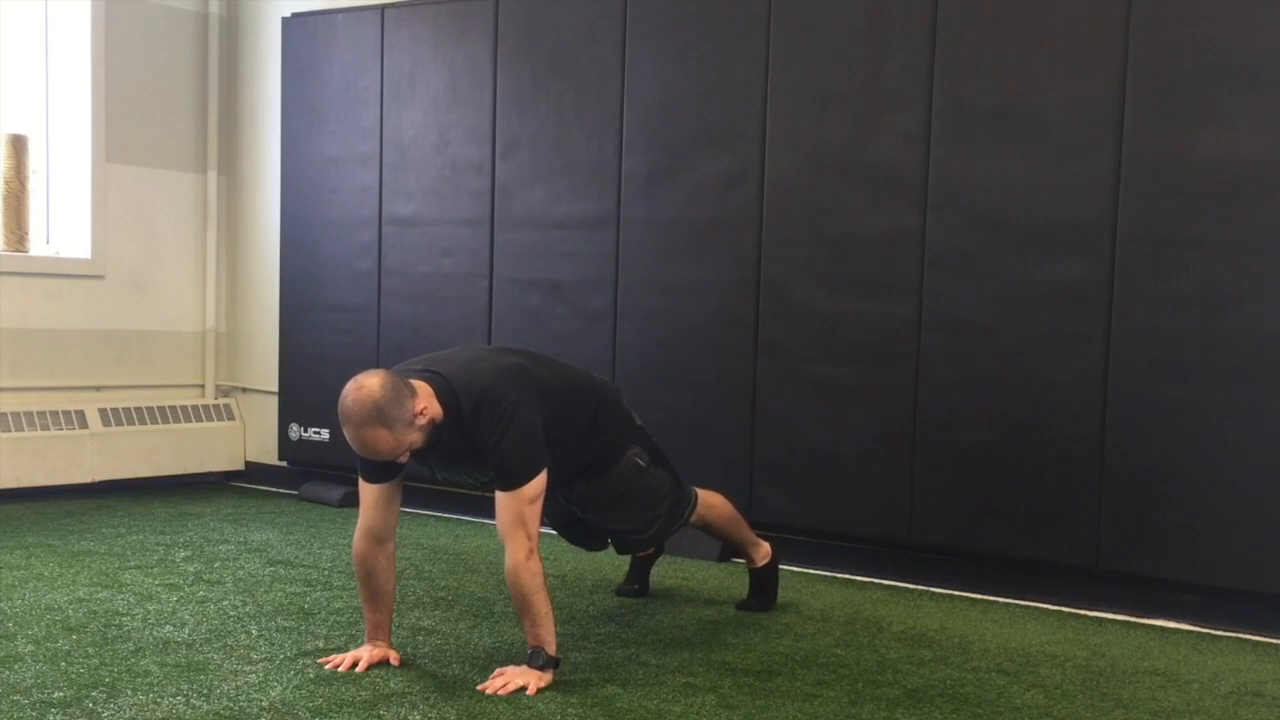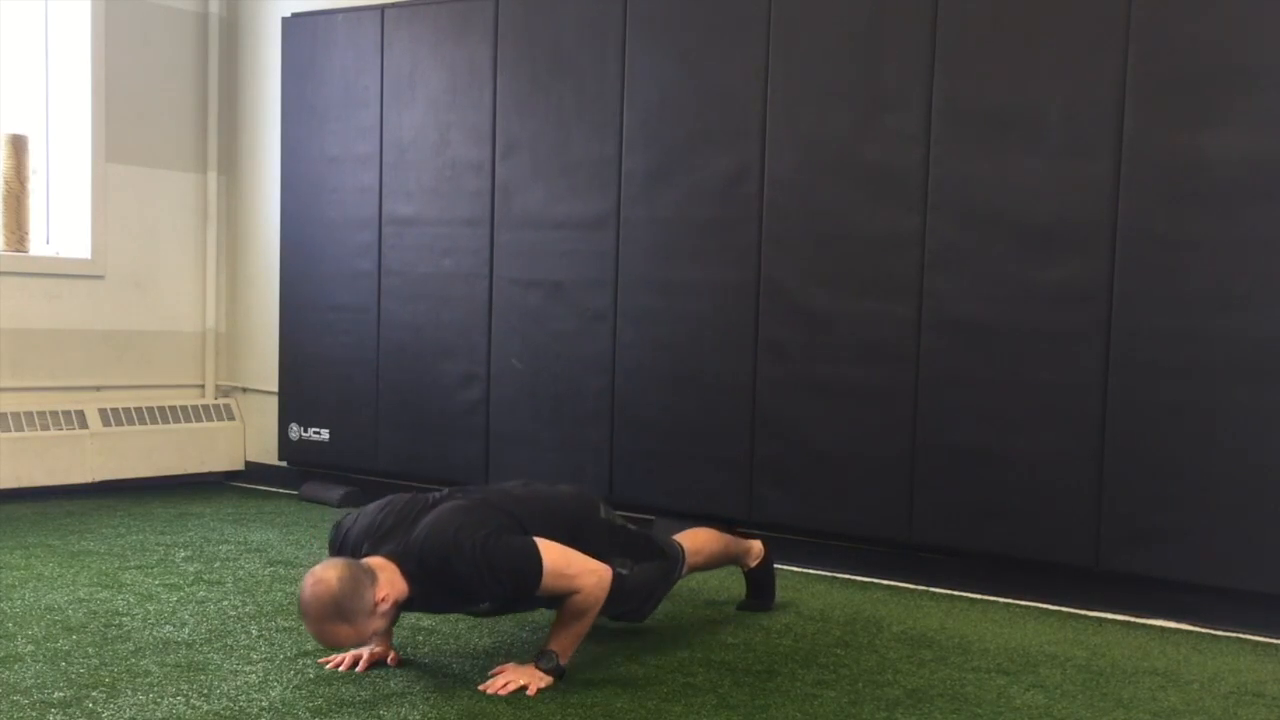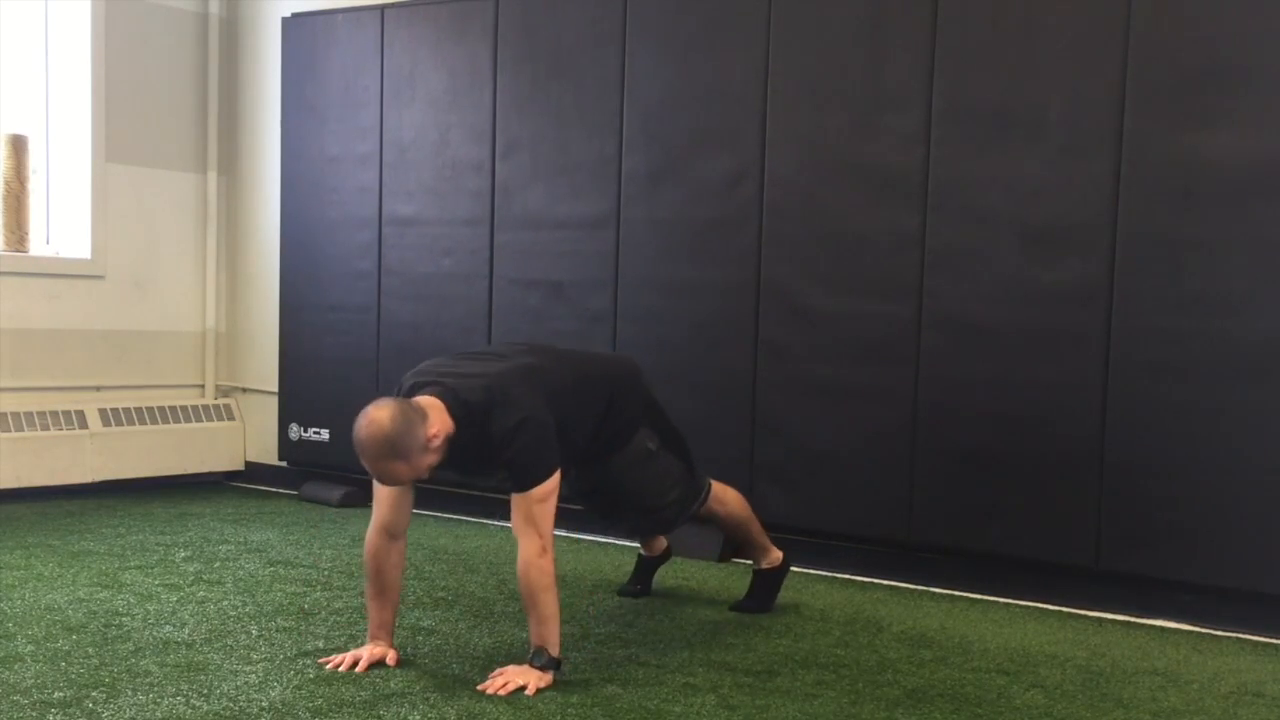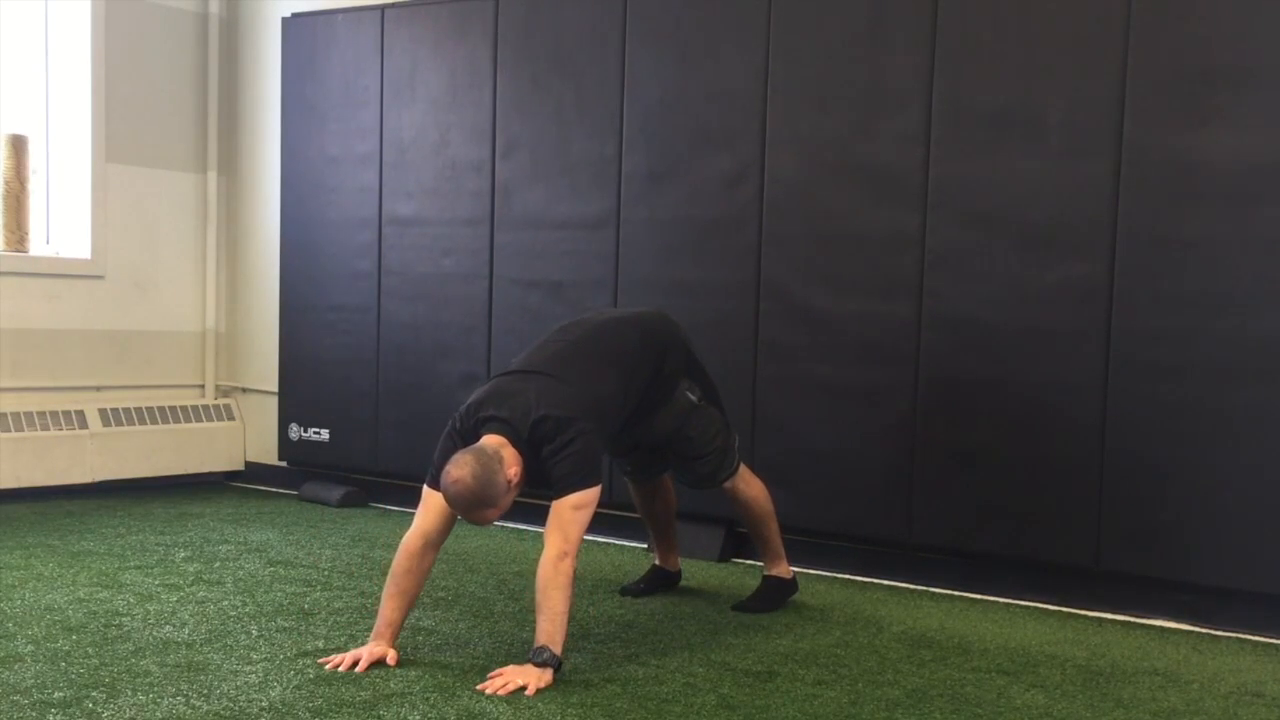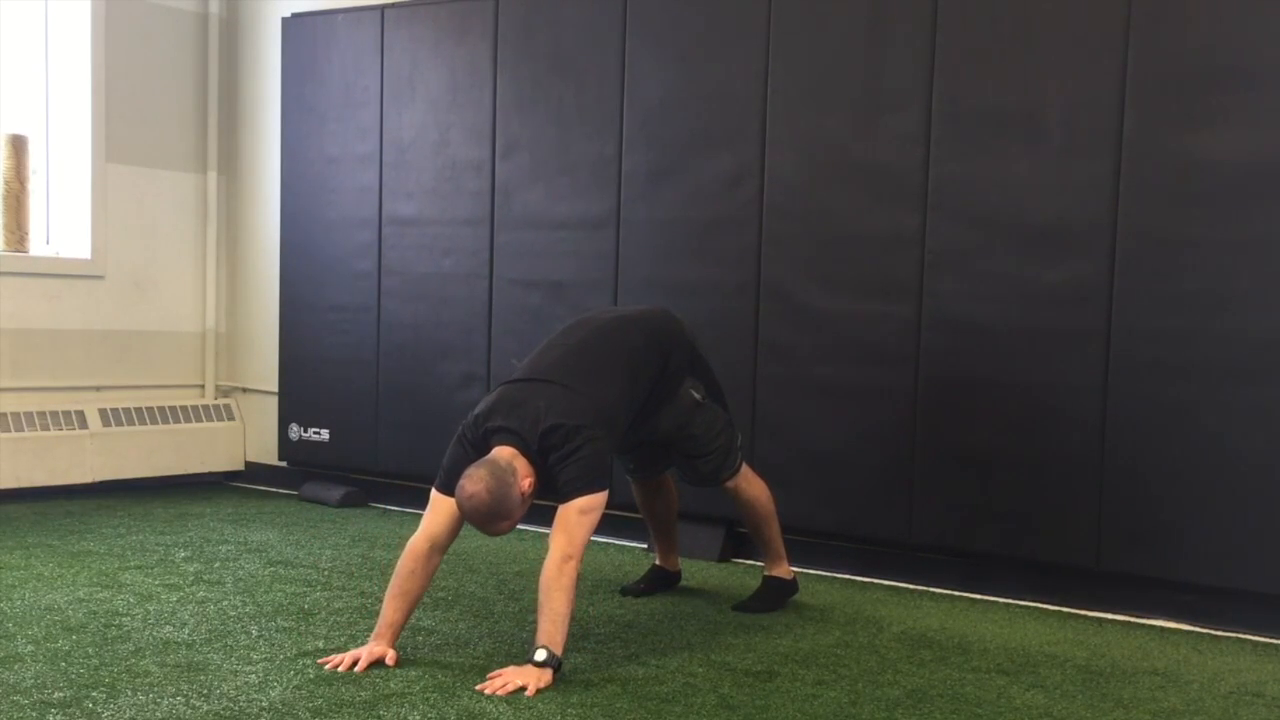
dt=1s
person 1, frame 1
left shoulder: (498, 410)
right shoulder: (381, 414)
left elbow: (520, 548)
right elbow: (374, 535)
left wrist: (541, 661)
right wrist: (377, 640)
left hip: (598, 436)
right hip: (546, 458)
left knee: (678, 508)
right knee: (597, 538)
left ankle: (758, 555)
right ankle: (645, 553)
person 1, frame 2
left shoulder: (462, 556)
right shoulder: (350, 542)
left elbow: (594, 578)
left wrist: (547, 665)
right wrist: (375, 641)
left hip: (576, 532)
right hip: (530, 521)
left knee: (673, 559)
left ankle: (750, 554)
right ankle: (639, 530)
person 1, frame 3
left shoulder: (512, 421)
right shoulder: (400, 417)
left elbow: (534, 544)
right elbow: (385, 533)
left wrist: (542, 663)
right wrist: (378, 640)
left hip: (616, 409)
right hip: (569, 418)
left knee: (686, 497)
right knee: (618, 503)
left ankle: (769, 561)
right ankle: (654, 551)
person 1, frame 4
left shoulder: (567, 436)
right shoulder: (464, 435)
left elbow: (560, 552)
right elbow: (422, 538)
left wrist: (543, 662)
right wrist: (381, 638)
left hip: (659, 359)
right hip: (600, 345)
left knee: (723, 472)
right knee: (645, 473)
left ankle: (778, 572)
right ankle: (667, 566)
person 1, frame 5
left shoulder: (576, 443)
right shoulder: (474, 440)
left elbow: (564, 555)
right elbow: (427, 541)
left wrist: (543, 662)
right wrist: (382, 638)
left hip: (663, 355)
right hip: (602, 340)
left knee: (725, 472)
right knee: (647, 472)
left ankle: (779, 572)
right ankle: (667, 566)
